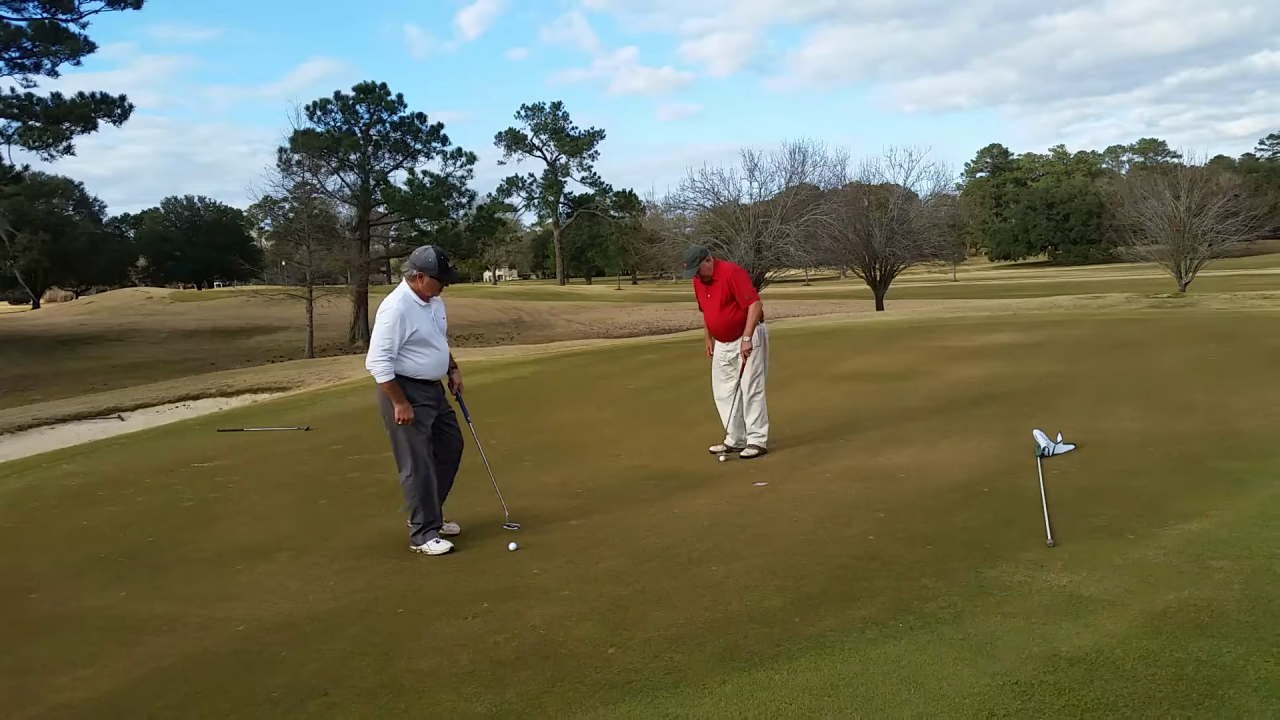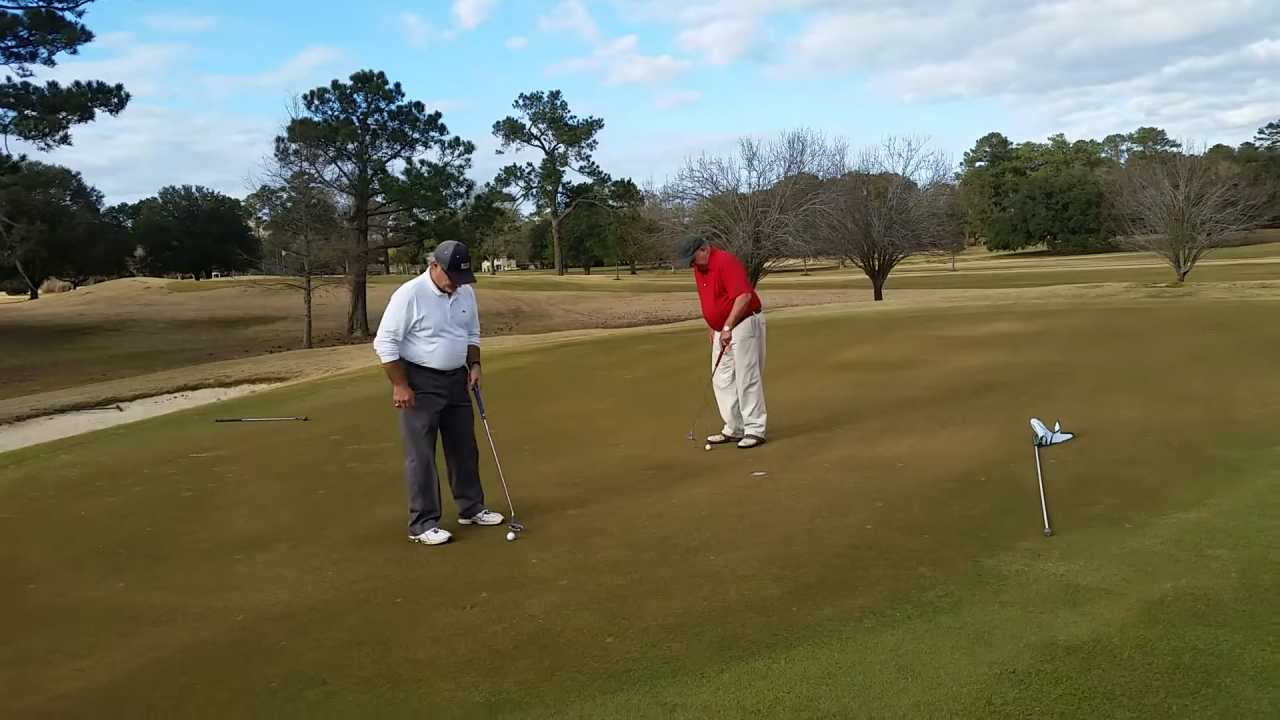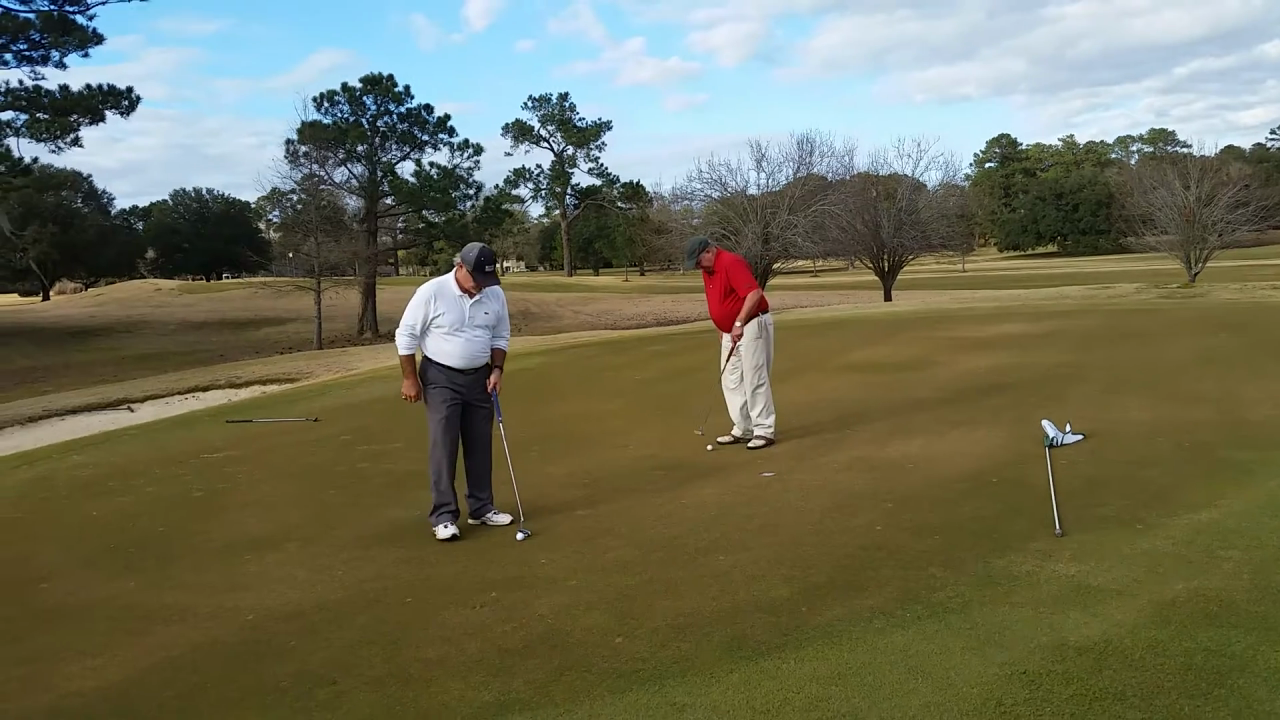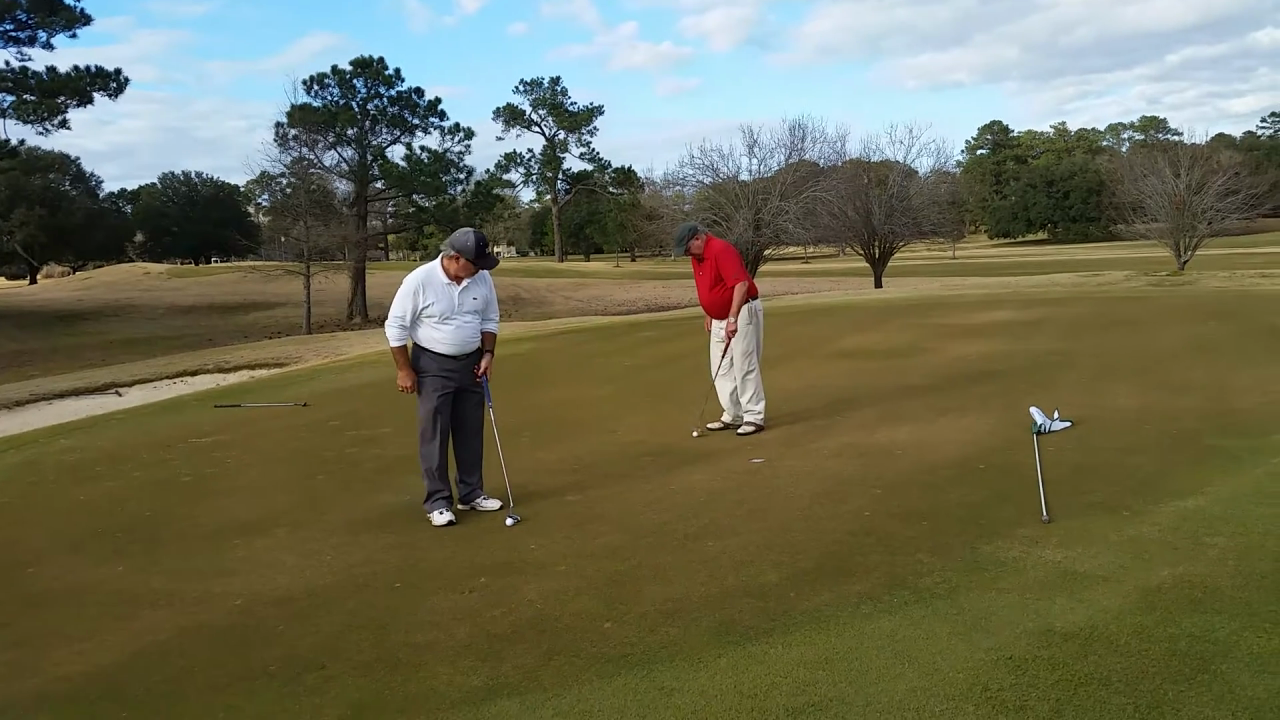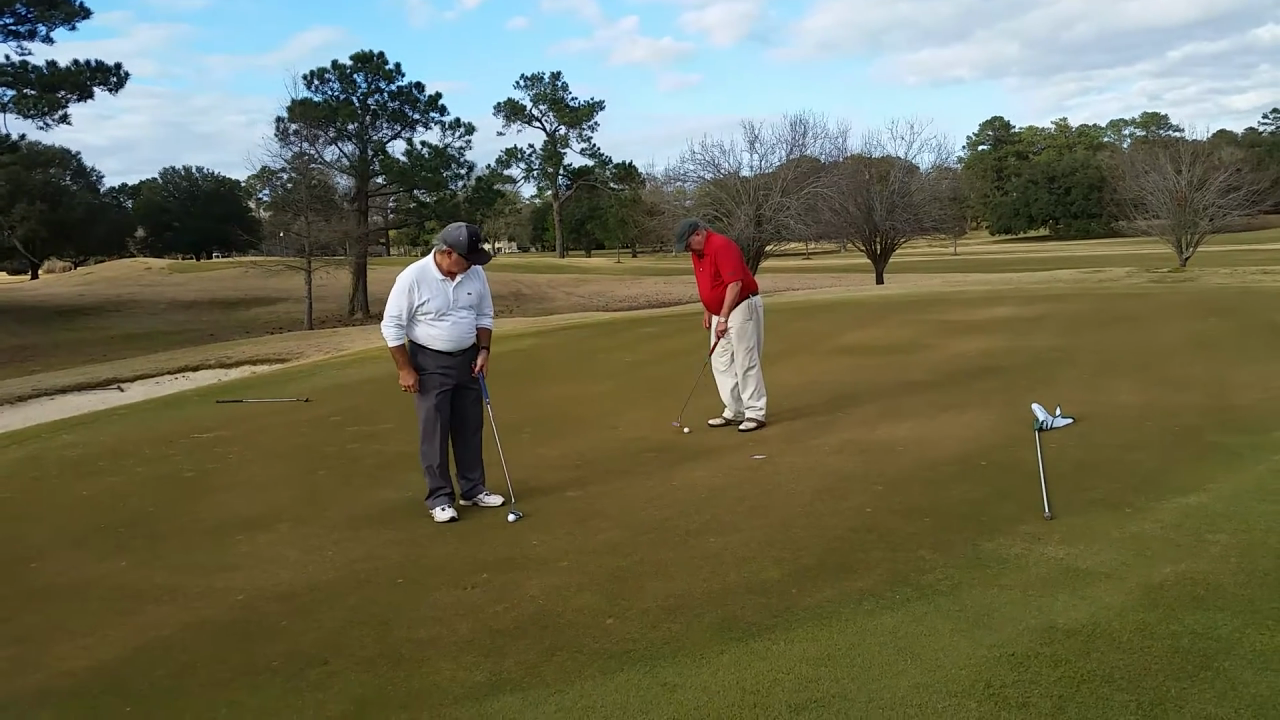
dt=0.3s
person 1, frame 1
left shoulder: (433, 300)
right shoulder: (396, 308)
right elbow: (378, 362)
left wrist: (453, 370)
right wrist: (400, 403)
left hip: (432, 389)
right hip: (406, 392)
left knee: (451, 447)
right knee: (418, 464)
left ankle: (425, 515)
right ankle: (424, 533)
person 1, frame 2
left shoulder: (466, 293)
right shoulder: (410, 295)
left elbow: (471, 333)
right elbow: (385, 342)
left wrist: (474, 365)
right wrist: (400, 385)
left hip: (455, 379)
right hip: (420, 381)
left knee: (464, 446)
right knee: (421, 454)
left ankle: (471, 507)
right ankle: (423, 523)
person 1, frame 3
left shoulder: (495, 295)
right shoulder: (432, 292)
left elbow: (500, 337)
right elbow: (406, 336)
left wrist: (496, 370)
right wrist: (410, 378)
left hip: (478, 378)
right hip: (441, 378)
left knee: (480, 446)
right knee: (443, 445)
left ankle: (481, 508)
right ankle: (443, 515)
person 1, frame 4
left shoulder: (482, 279)
right shoulder: (419, 281)
left elbow: (489, 319)
right elbow: (396, 327)
left wrist: (488, 354)
right wrist: (404, 370)
left hip: (470, 363)
right hip: (432, 365)
left knee: (471, 431)
right knee: (434, 433)
left ankle: (471, 493)
right ankle: (438, 501)
person 1, frame 5
left shoulder: (475, 273)
right shoulder: (413, 278)
left elbow: (484, 314)
right elbow: (392, 326)
left wrist: (483, 350)
right wrist: (405, 369)
left hip: (467, 359)
right hip: (430, 363)
left knee: (470, 427)
right knee: (434, 431)
left ankle: (473, 489)
right ankle: (439, 497)
person 2, frame 1
left shoulder: (732, 272)
right shoulder: (698, 281)
left elbow: (755, 304)
left wrist: (748, 338)
right wrist: (708, 338)
left hip: (746, 340)
right hip: (722, 342)
left knee: (751, 389)
right knee: (723, 392)
left ankle: (757, 440)
right ankle: (736, 439)
person 2, frame 2
left shoulder: (726, 262)
right shoulder: (700, 269)
left elbow: (744, 296)
left wrist: (727, 327)
right wrist: (713, 327)
left hip: (744, 326)
right hip: (723, 331)
left knee: (747, 379)
right knee: (723, 381)
left ankle: (755, 430)
right ankle: (734, 428)
person 2, frame 3
left shoulder: (732, 263)
right shoulder: (708, 270)
left elbow: (755, 293)
left wrist: (739, 323)
right wrist: (724, 328)
left hip: (752, 326)
right hip: (731, 332)
left knee: (755, 380)
right knee: (732, 382)
left ankle: (764, 431)
right ankle: (743, 429)
person 2, frame 4
left shoulder: (722, 250)
right shoulder: (697, 256)
left elbow: (741, 284)
left wrist: (733, 319)
right wrist: (709, 315)
left hip: (742, 313)
right hip: (720, 319)
left knee: (745, 366)
right knee: (722, 368)
left ankle: (754, 417)
right ankle: (733, 415)
person 2, frame 5
left shoulder: (722, 246)
right shoulder: (697, 252)
left elbow: (735, 284)
left wrist: (723, 319)
right wrist: (708, 311)
left hip: (742, 309)
right hip: (720, 314)
left knee: (746, 362)
right knee: (722, 364)
left ankle: (755, 413)
right ankle: (734, 411)
